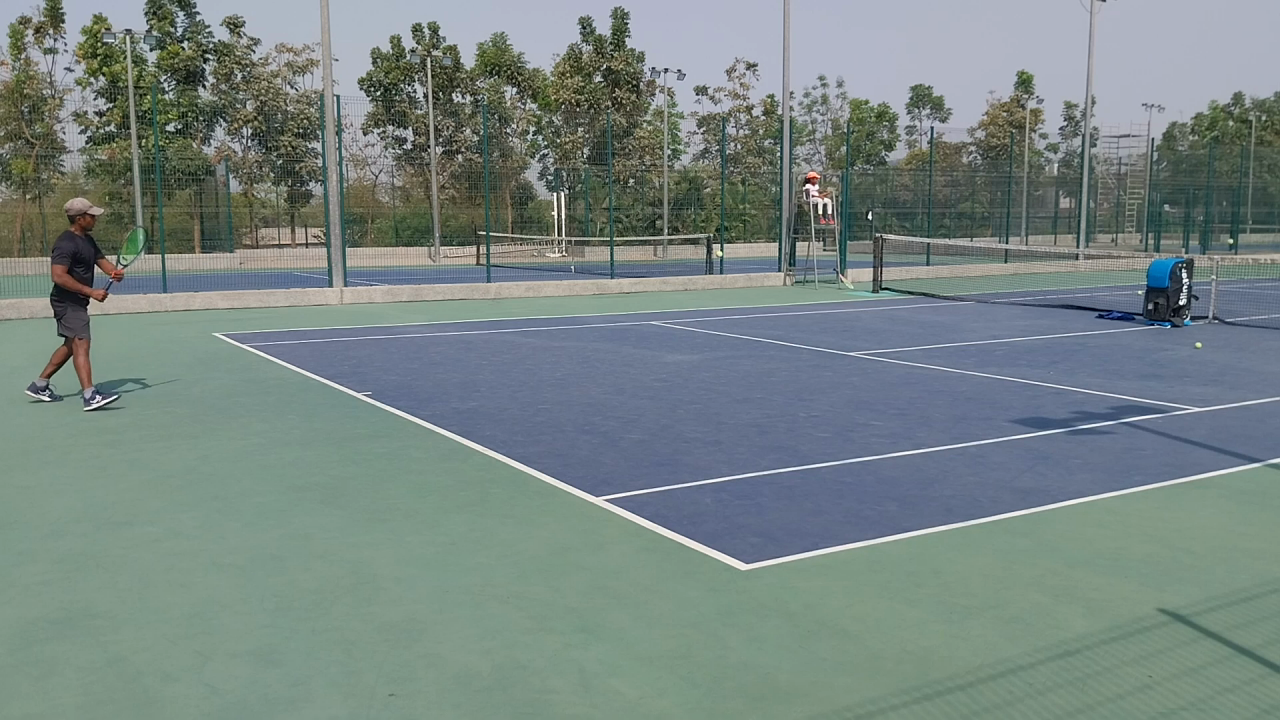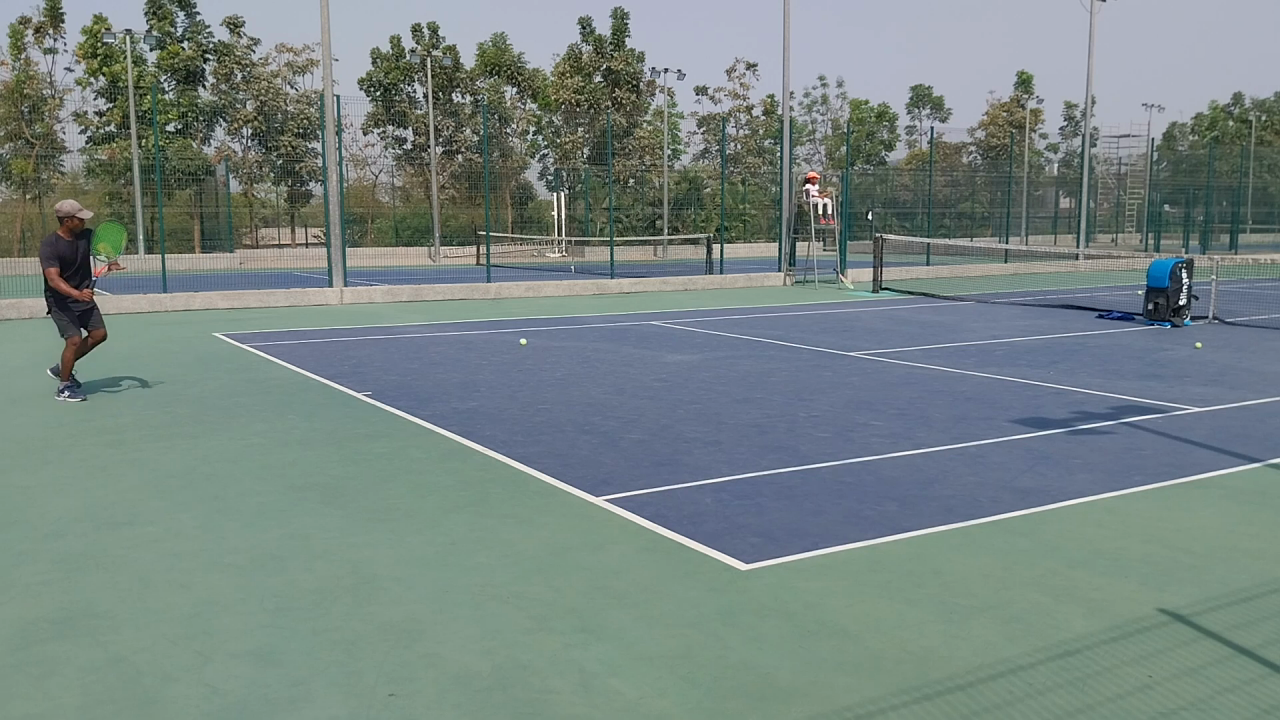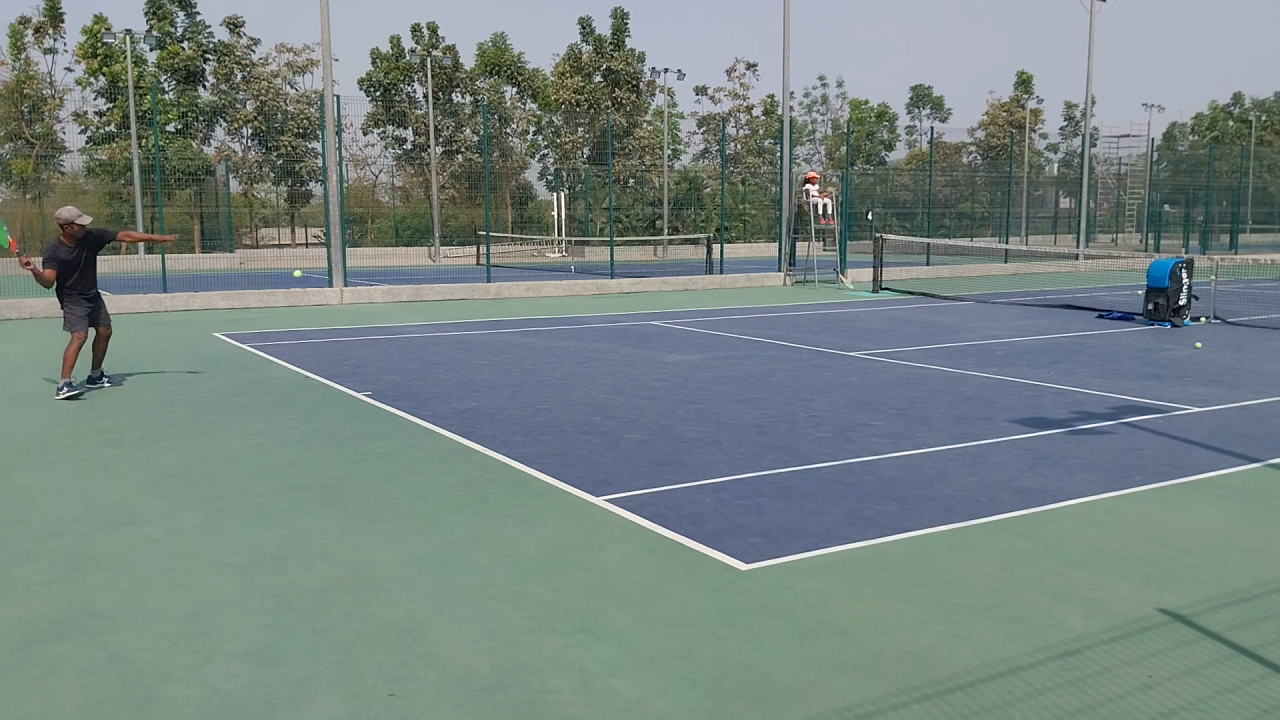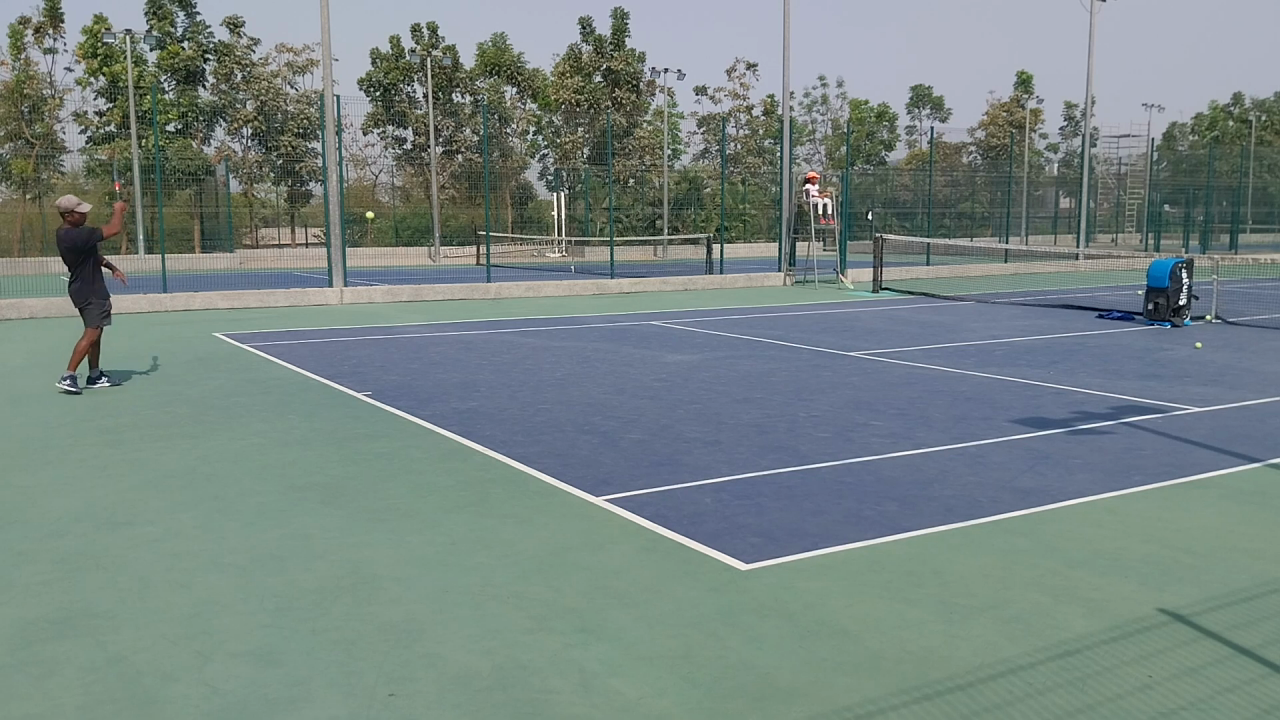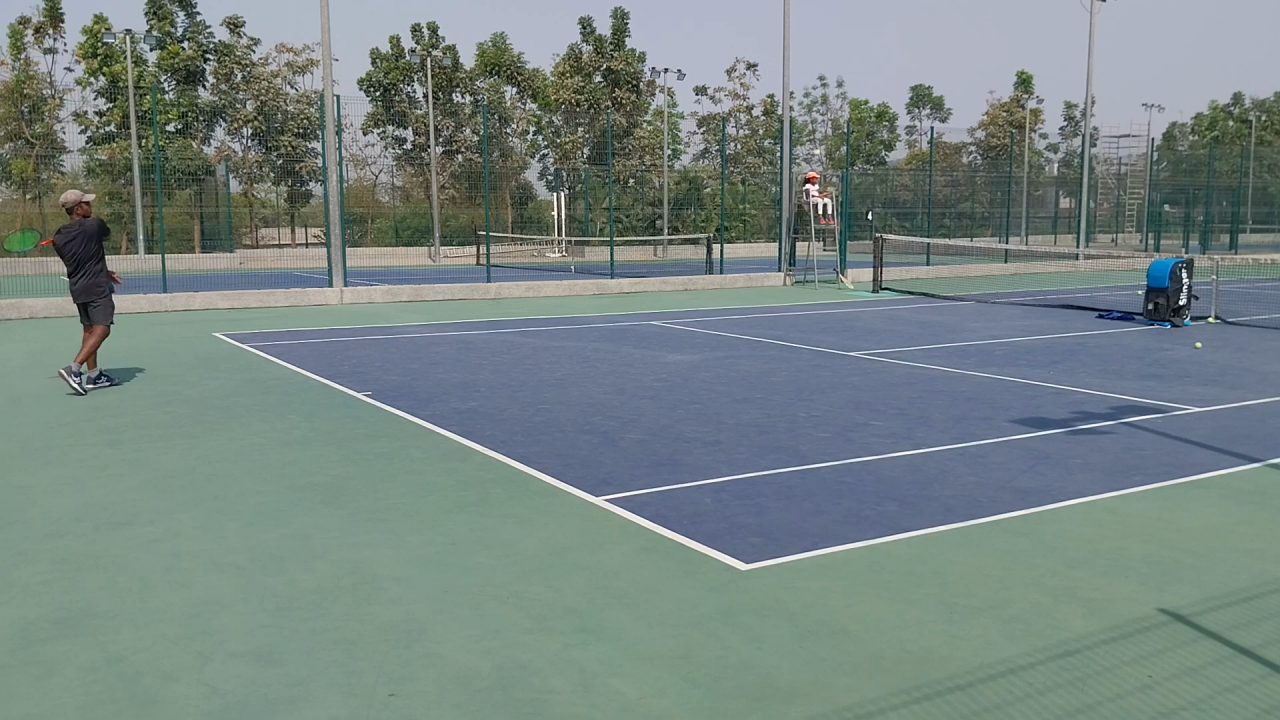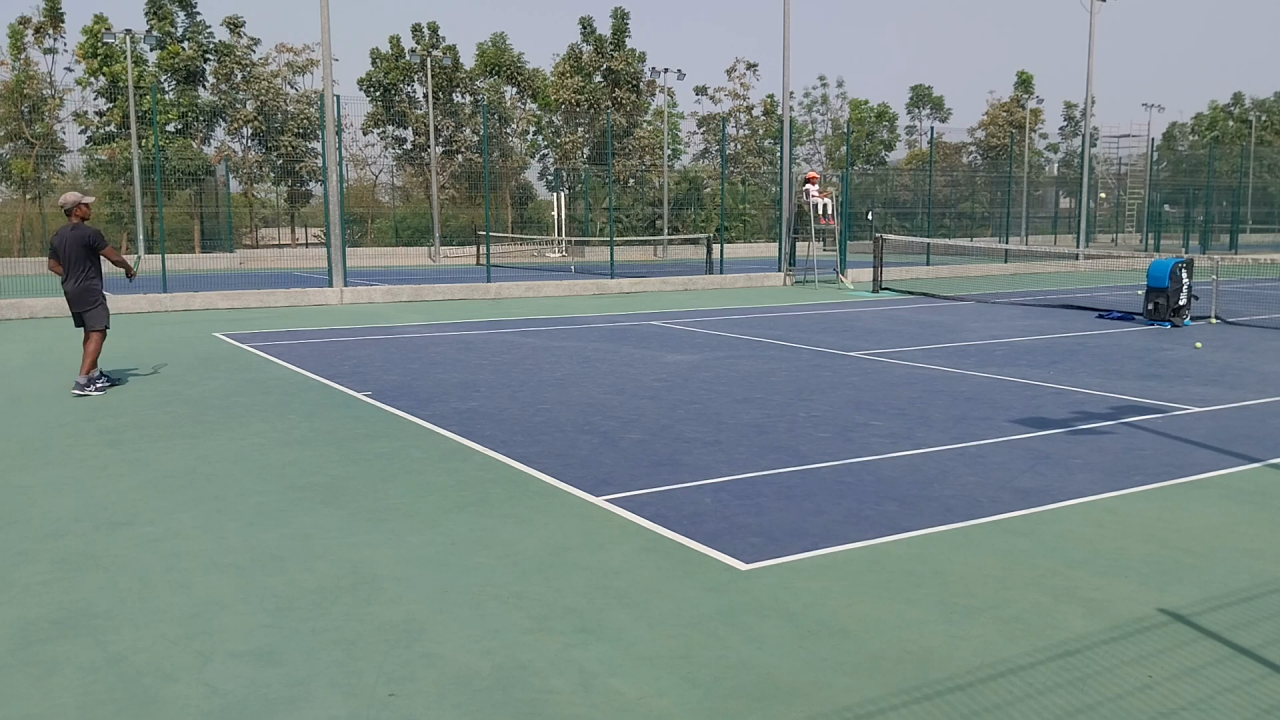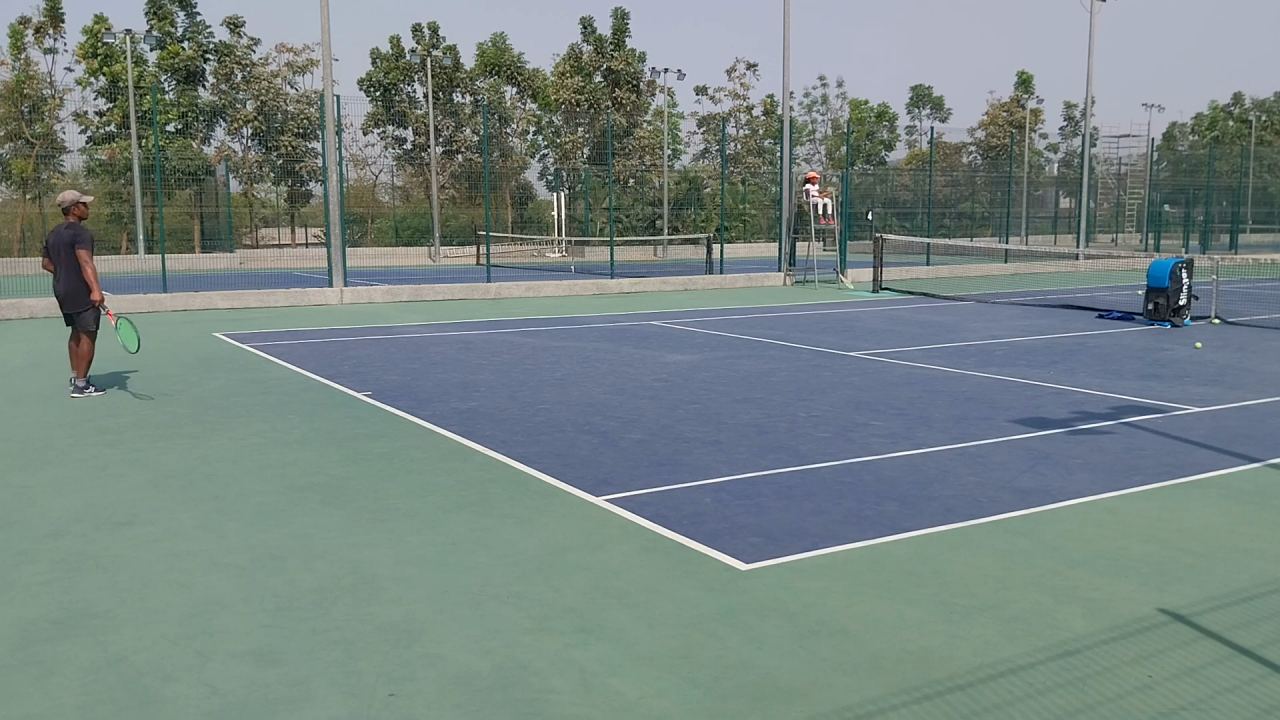
dt=0.3s
person 1, frame 1
left shoulder: (87, 240)
right shoulder: (66, 244)
left elbow: (102, 262)
right elbow: (58, 276)
left wrist: (114, 272)
right wrist: (91, 292)
left hip: (76, 303)
right hip: (68, 302)
left knee: (71, 344)
right knee: (81, 344)
left ankle: (40, 385)
right ankle: (90, 396)
person 1, frame 2
left shoulder: (85, 234)
right shoulder: (50, 245)
right elbow: (53, 279)
left wrist: (111, 261)
right wrist: (76, 293)
left hip: (83, 299)
right hip: (61, 301)
left knee: (99, 334)
right knee: (75, 340)
left ankle: (61, 368)
right ankle: (63, 386)
person 1, frame 3
left shoulder: (92, 236)
right shoulder: (54, 251)
left elbow: (124, 235)
right elbow: (47, 282)
left wrist: (158, 238)
right wrist: (34, 270)
left hip: (92, 295)
right hip: (73, 299)
left knee: (104, 332)
right knee: (79, 336)
left ankle: (96, 376)
right ankle: (64, 384)
person 1, frame 4
left shoulder: (64, 233)
right shoulder: (78, 236)
right elbow: (114, 229)
left wrist: (113, 267)
right wrist: (118, 210)
left hip: (84, 289)
right hip: (90, 292)
left knee: (94, 331)
right knee: (92, 333)
left ankle: (95, 375)
right ankle: (67, 377)
person 1, frame 5
left shoulder: (59, 237)
right shoulder: (94, 225)
left elbow: (71, 262)
right elbow: (106, 235)
left hip: (78, 288)
right hip: (97, 288)
left knee: (90, 330)
right knee: (101, 330)
left ankle: (94, 375)
right ankle: (74, 369)
person 1, frame 6
left shoulder: (57, 236)
right shoulder: (89, 233)
left elbow: (52, 265)
right elbow: (114, 257)
right wrist: (129, 268)
left hip: (71, 291)
right hip: (89, 292)
left knee: (89, 333)
right knee: (97, 334)
left ankle: (95, 376)
right ankle: (82, 382)
person 1, frame 7
left shoulder: (54, 234)
right shoulder: (81, 233)
left elbow: (47, 263)
right elbow: (86, 263)
right wrist: (96, 289)
left hip: (62, 291)
right hip: (81, 293)
left knee: (76, 332)
right knee: (88, 335)
left ankle: (76, 376)
right ankle: (81, 385)
